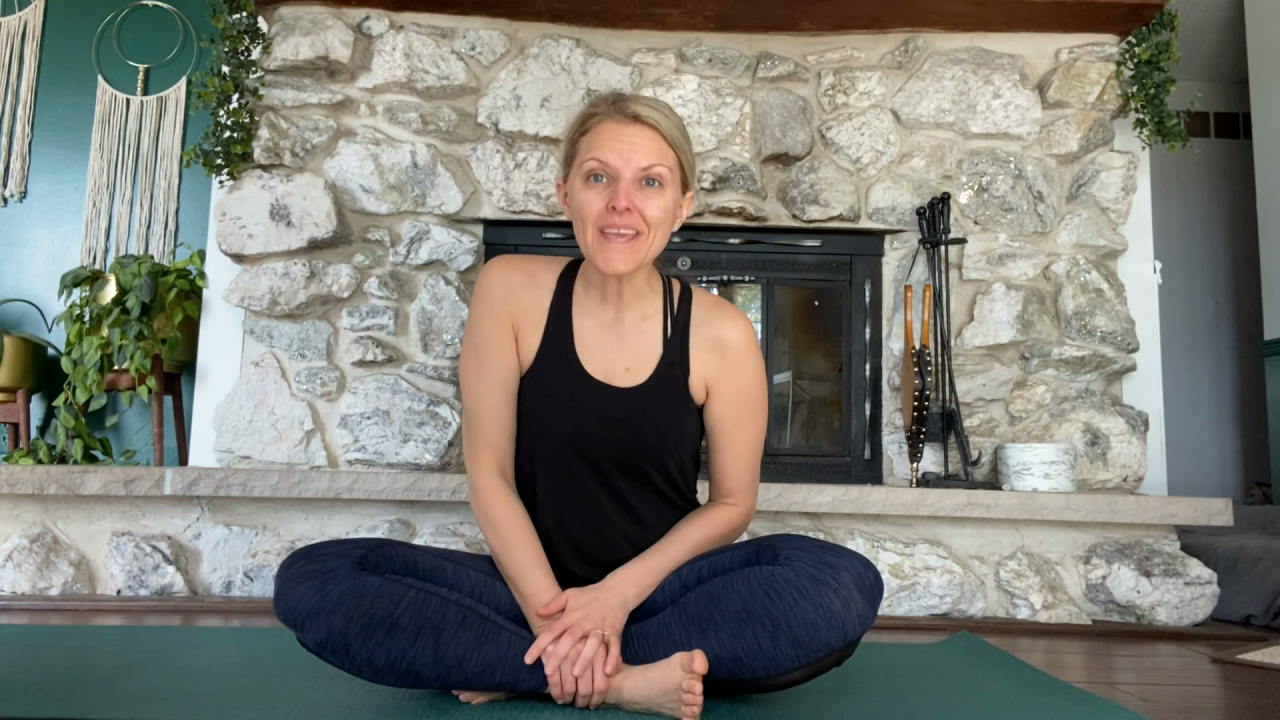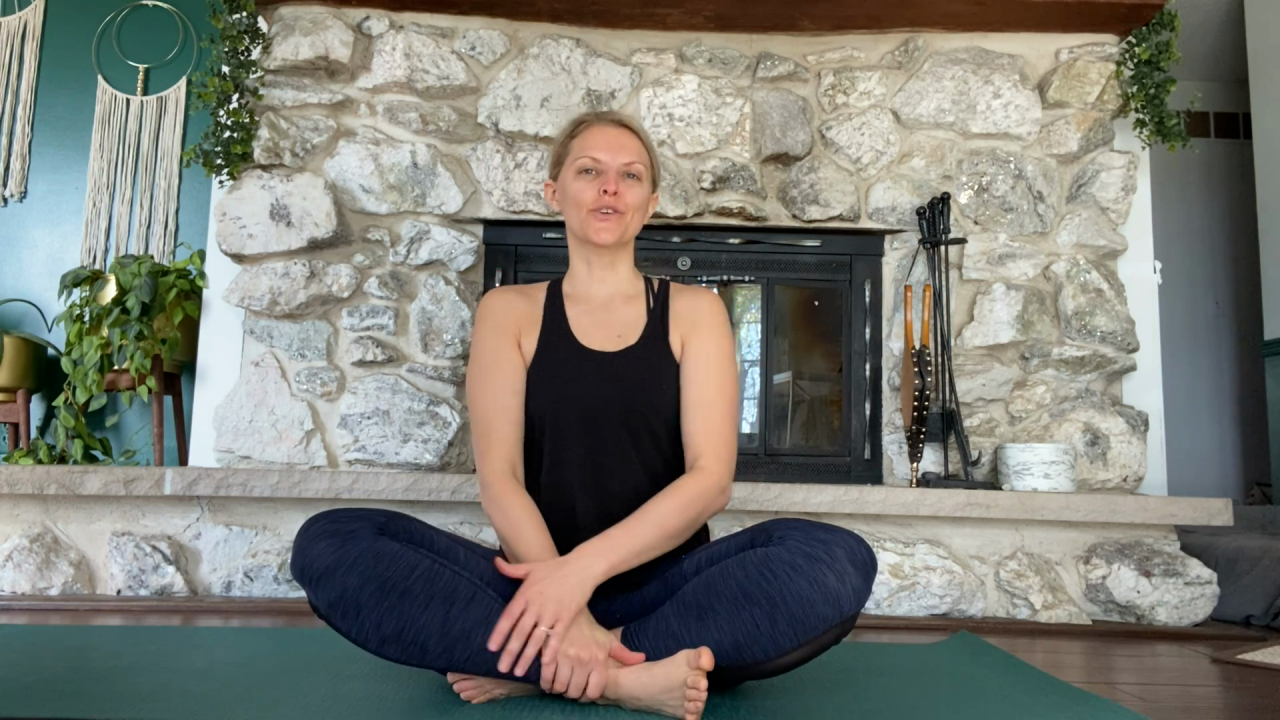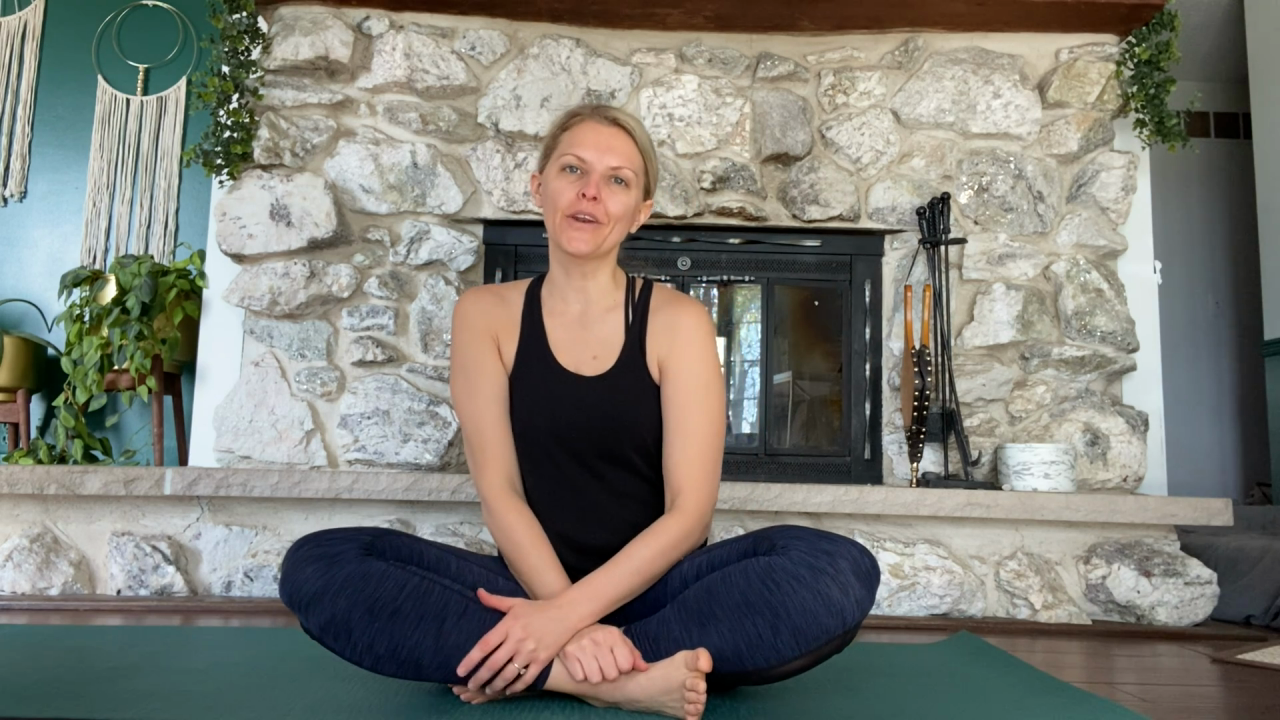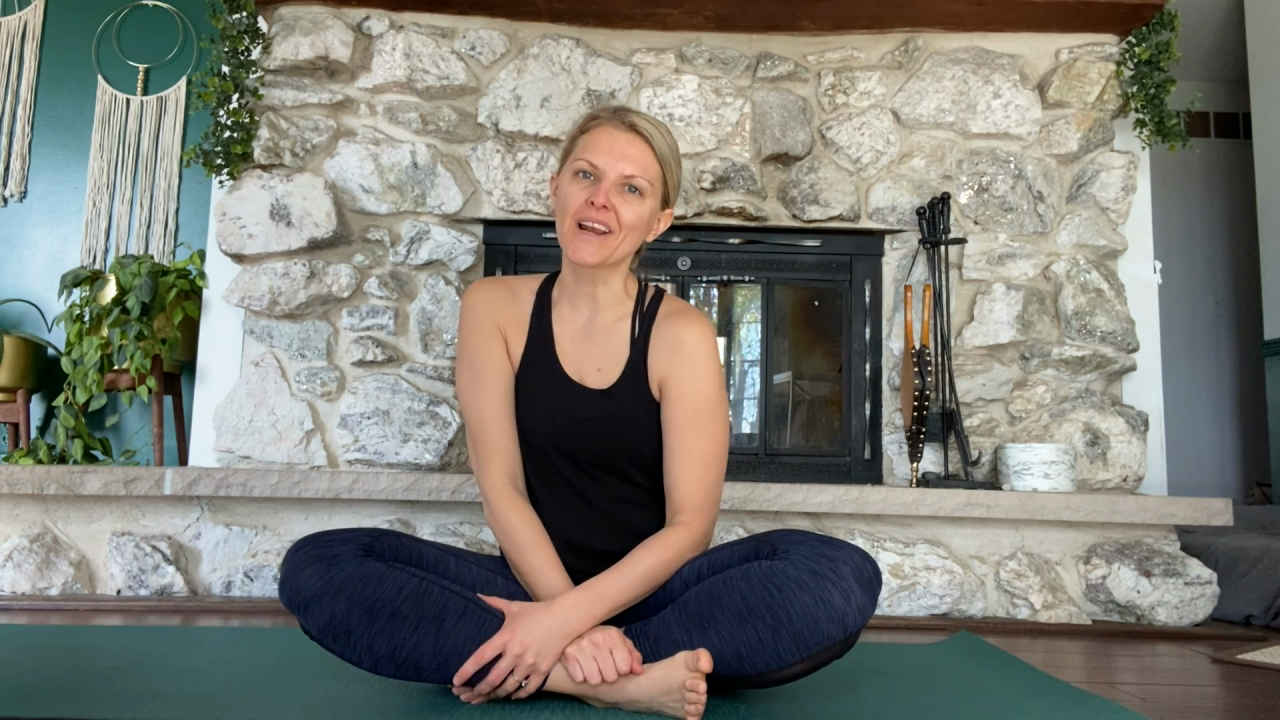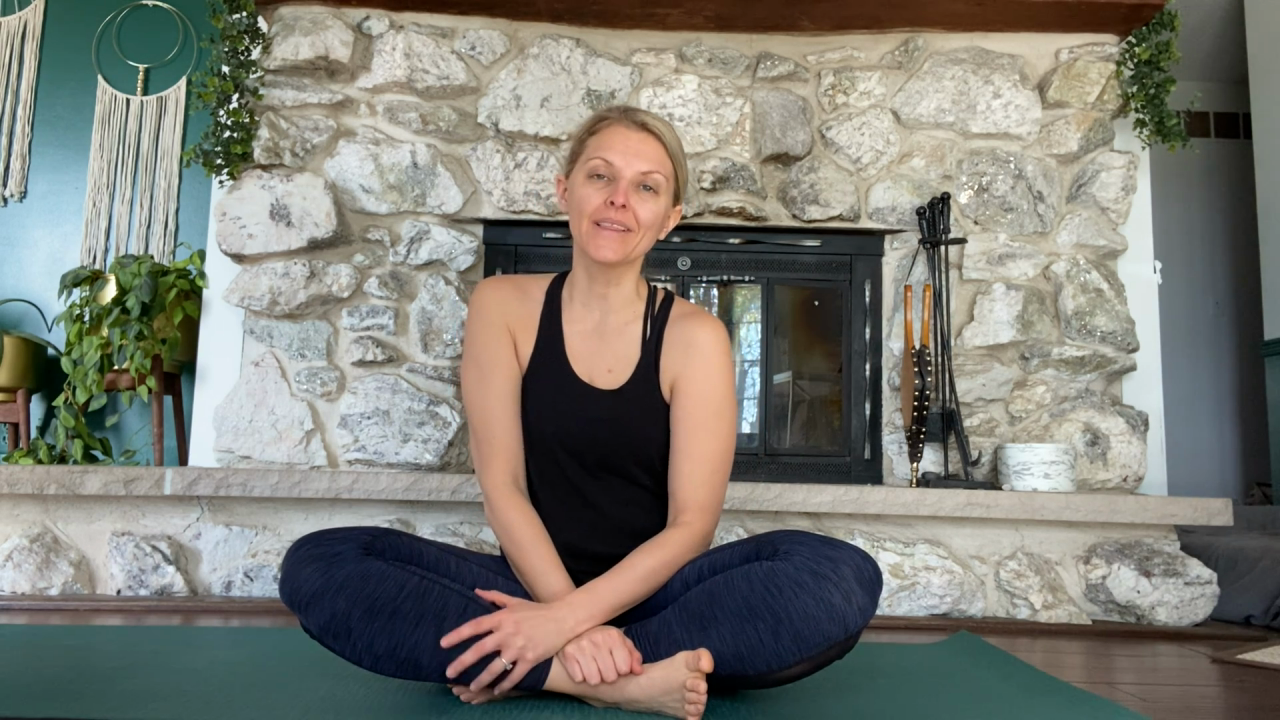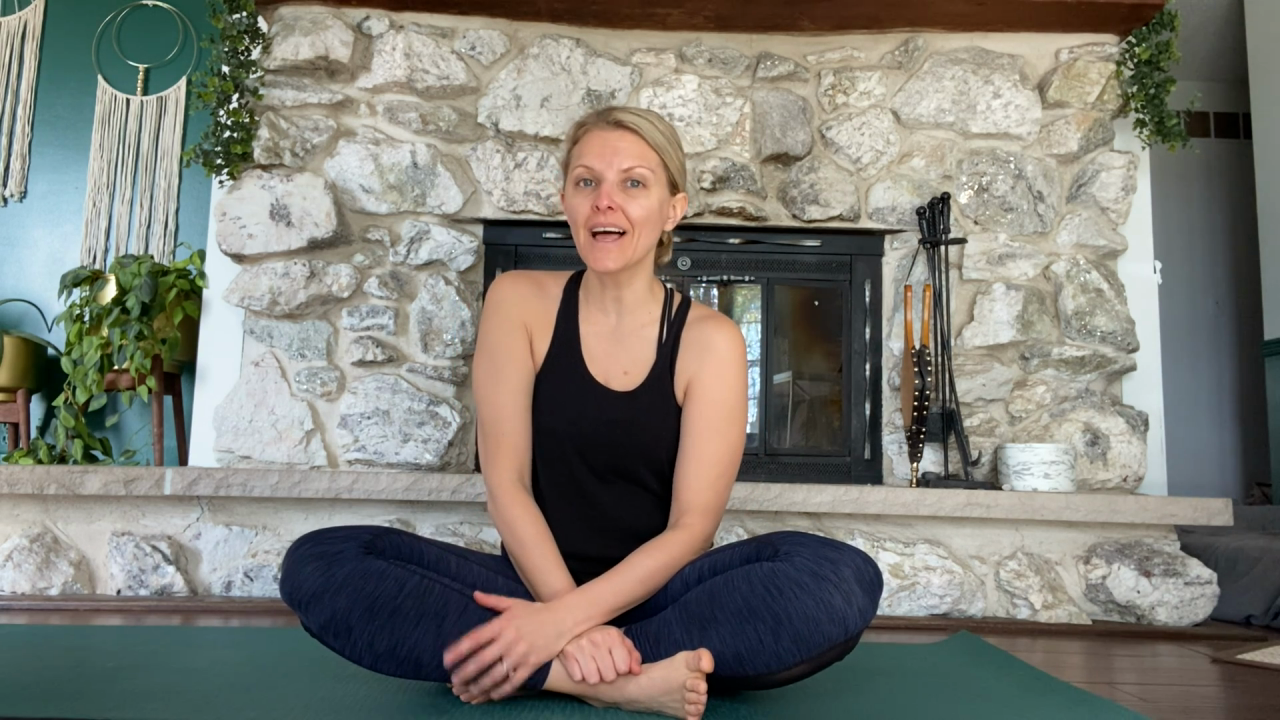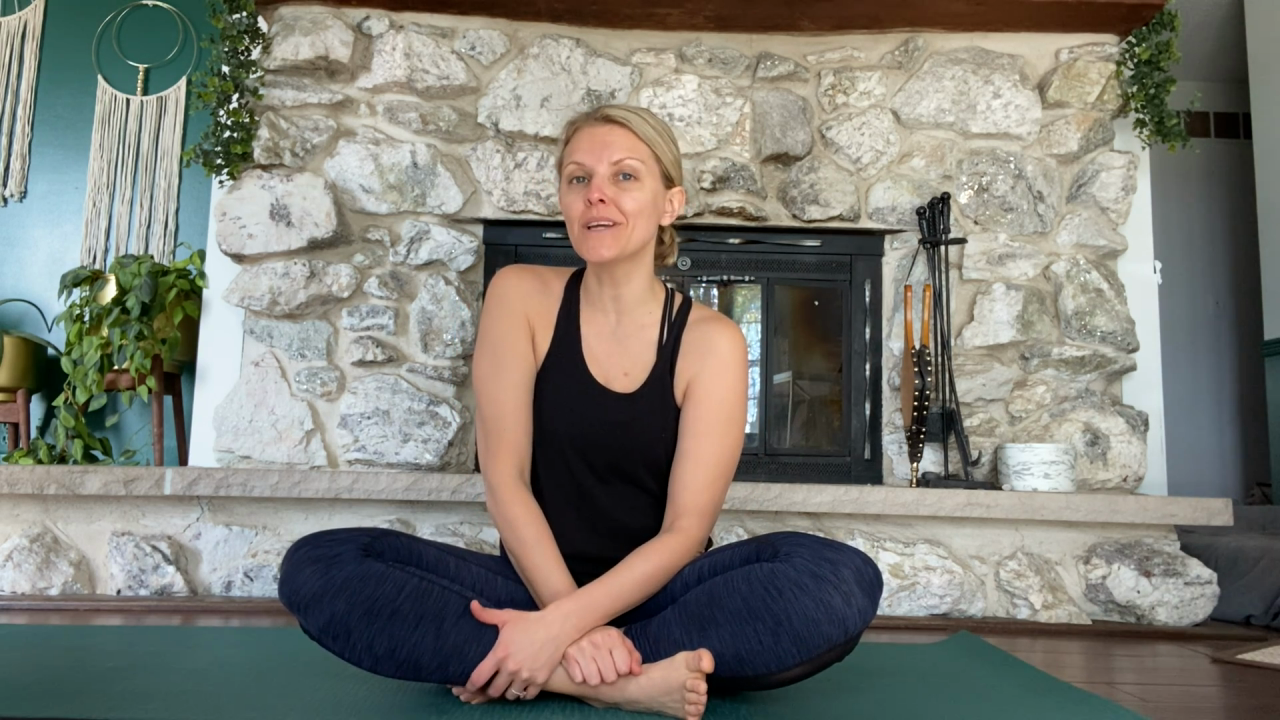
dt=0.7s
person 1, frame 1
left shoulder: (720, 334)
right shoulder: (511, 288)
left elbow: (731, 504)
right elbow: (489, 476)
left wrist: (622, 591)
right wrist: (551, 618)
left hip: (664, 594)
right hip: (536, 589)
left knee: (846, 587)
right knee: (310, 582)
person 1, frame 2
left shoulder: (694, 311)
right shoulder: (508, 310)
left elbow: (710, 479)
right elbow: (498, 479)
left wrist: (584, 567)
right wrist: (566, 608)
left hip: (667, 590)
right hip: (543, 581)
left knee: (838, 562)
right knee: (330, 543)
left ankle: (533, 667)
person 1, frame 3
left shoulder: (676, 320)
right shoulder: (485, 313)
left elbow: (689, 511)
right elbow: (498, 492)
left wrist: (567, 615)
right wrist: (570, 618)
left hip: (655, 590)
right hip: (535, 590)
left knee: (840, 573)
right knee: (316, 566)
person 1, frame 4
left shoulder: (681, 333)
right shoulder: (494, 306)
left elbow: (690, 526)
right elbow: (502, 489)
left wrist: (566, 620)
right wrist: (568, 618)
left hip: (654, 594)
right hip: (536, 588)
left knee: (841, 578)
right knee: (315, 566)
person 1, frame 5
left shoulder: (694, 336)
right shoulder: (504, 305)
left elbow: (692, 525)
right elbow: (502, 487)
left wrist: (567, 619)
right wrist: (563, 614)
left hip: (654, 596)
right hip: (535, 588)
left knee: (843, 578)
right knee: (316, 563)
person 1, frame 6
left shoulder: (709, 338)
right shoulder: (519, 301)
left elbow: (693, 527)
right elbow: (505, 484)
left wrist: (566, 619)
right wrist: (570, 618)
left hip: (658, 597)
right hip: (538, 589)
left knee: (843, 579)
right knee: (319, 562)
person 1, frame 7
left shoulder: (710, 341)
right shoulder: (520, 295)
left elbow: (686, 530)
right elbow: (504, 480)
left wrist: (565, 624)
right wrist: (567, 618)
left hip: (656, 597)
right hip: (537, 588)
left knee: (843, 579)
right knee: (316, 565)
